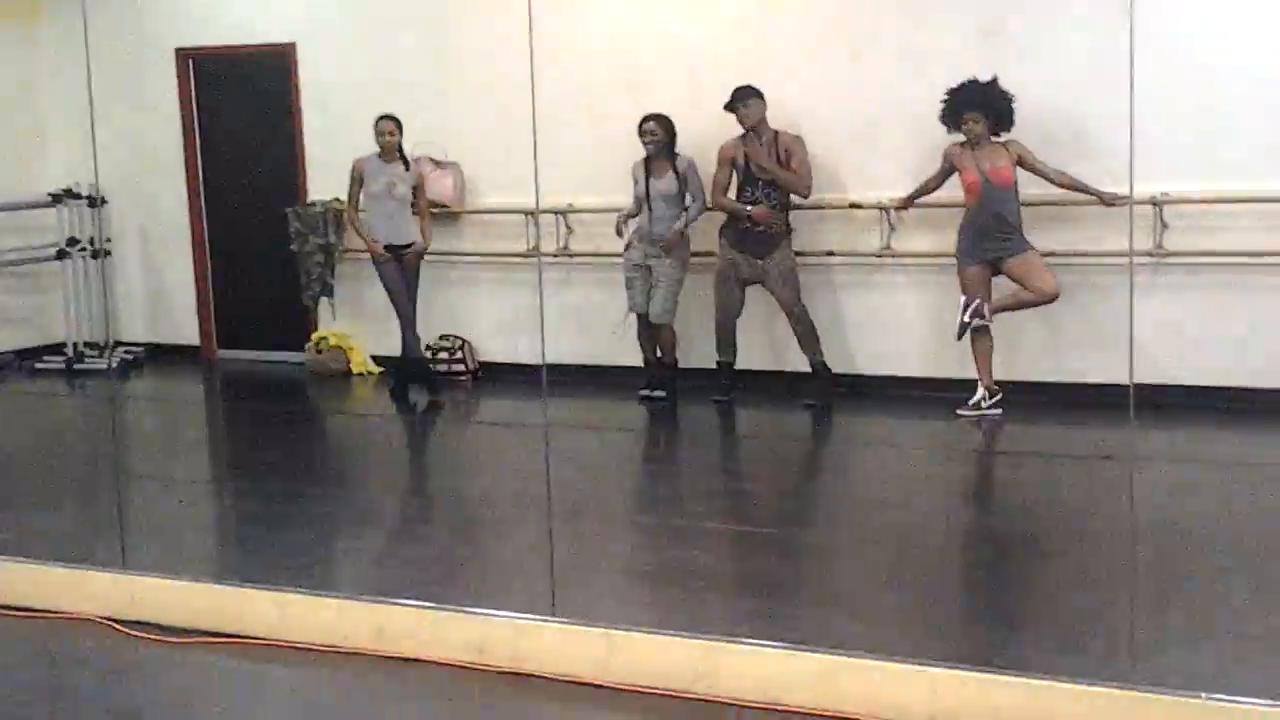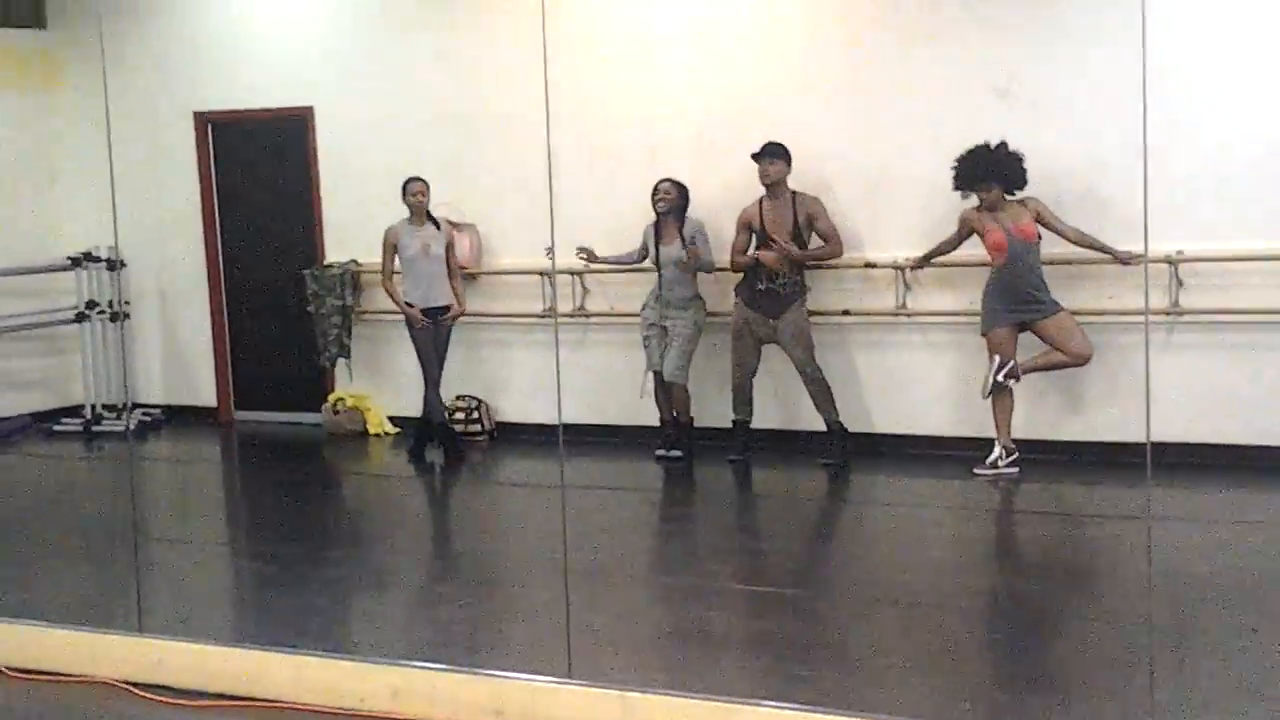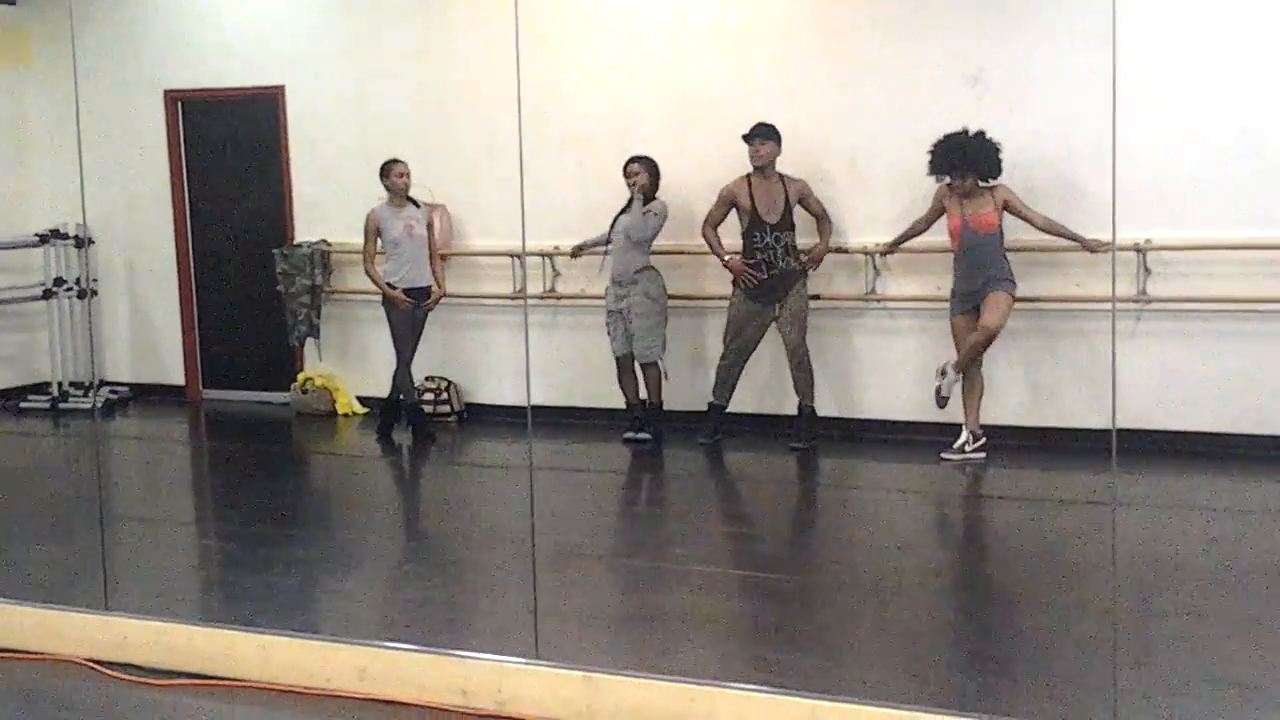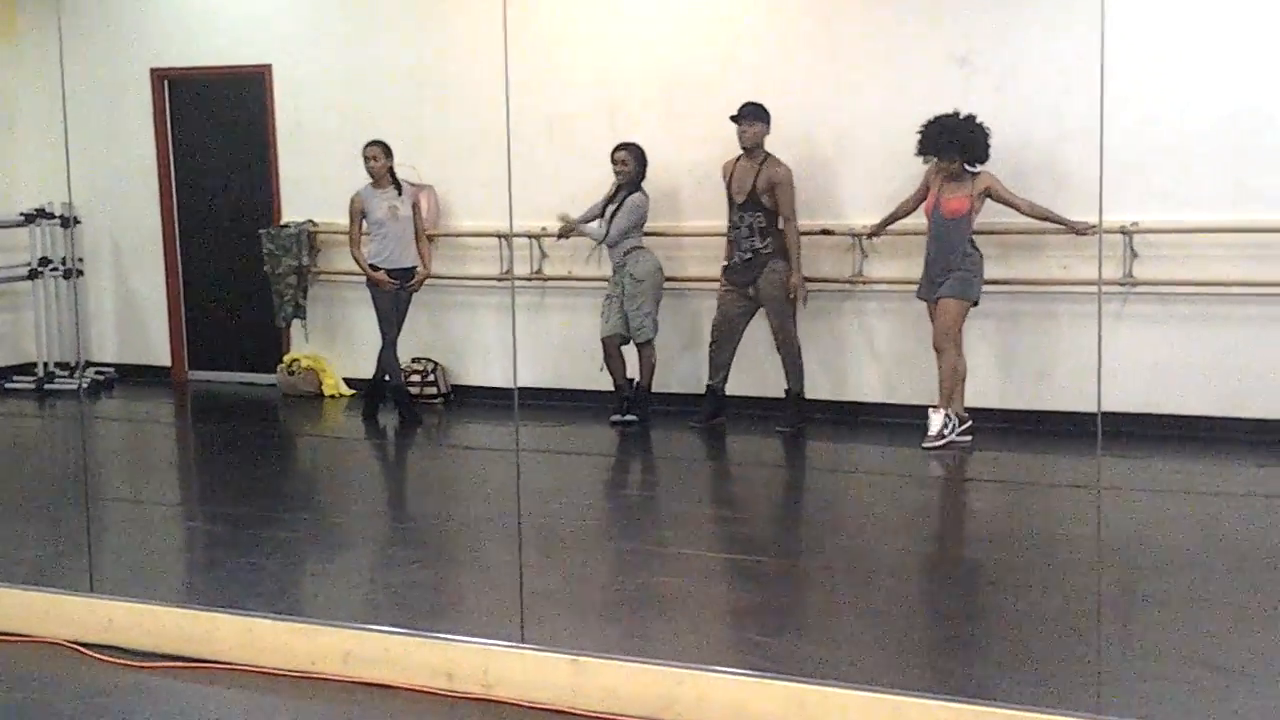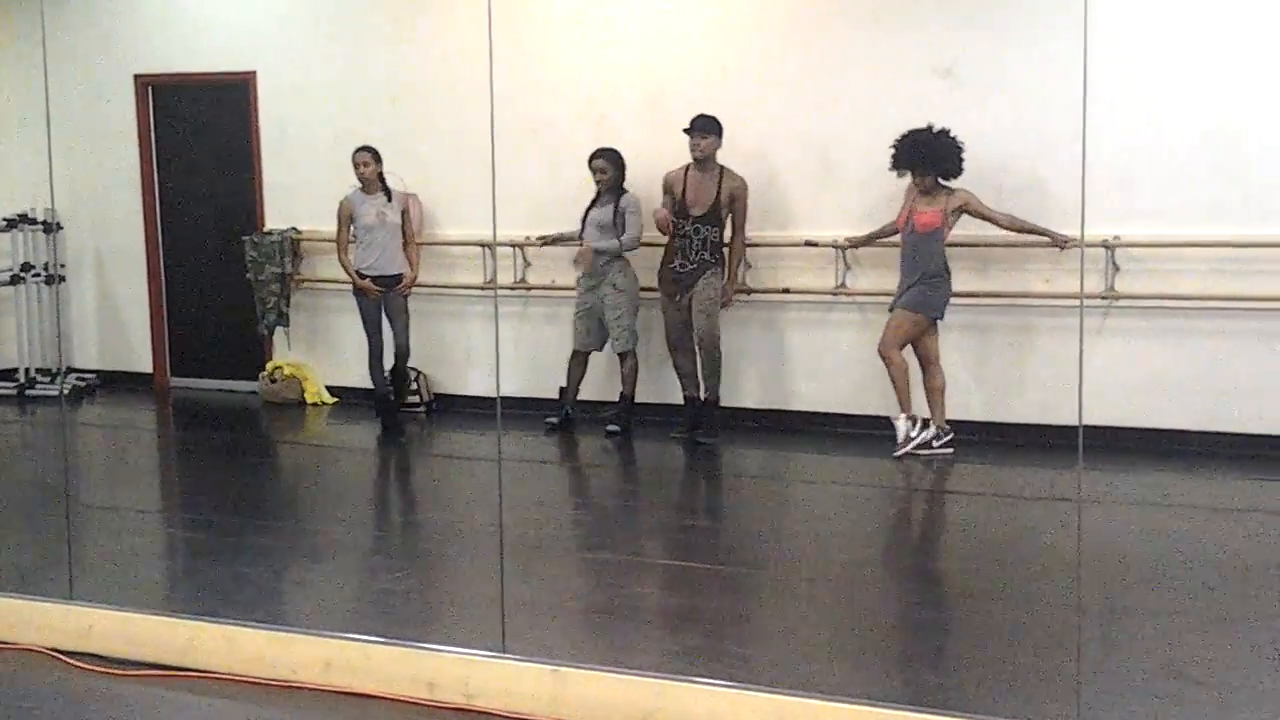
dt=0.7s
person 1, frame 1
left shoulder: (1012, 149)
right shoulder: (955, 153)
left elbow: (1054, 175)
right elbow: (935, 182)
left wrist: (1098, 193)
right wrist: (909, 199)
left hip: (1010, 241)
right hip: (973, 243)
left knee: (1048, 290)
right knee: (979, 322)
left ankle: (984, 309)
right ankle: (987, 392)
person 1, frame 2
left shoulder: (1030, 206)
right shoulder: (973, 217)
left elbow: (1069, 232)
right elbow: (952, 243)
left wrist: (1113, 252)
right wrist: (924, 259)
left hip: (1037, 299)
right hip: (1000, 302)
left knee: (1082, 352)
right knee: (1001, 378)
left ankle: (1015, 369)
right ankle: (1005, 451)
person 1, frame 3
left shoulder: (998, 194)
right shoulder: (945, 195)
left elbow: (1038, 220)
right elbow: (924, 223)
left wrist: (1083, 241)
right wrist: (894, 243)
left hip: (997, 280)
right hip: (964, 286)
left knee: (991, 326)
right knee: (972, 364)
left ankle: (951, 370)
right ankle: (972, 436)
person 1, frame 4
left shoulder: (981, 181)
right shoulder: (933, 175)
left elbow: (1022, 205)
right elbow: (912, 203)
left wrist: (1068, 223)
right wrist: (881, 225)
left hip: (962, 270)
right hip: (934, 271)
left knee: (943, 342)
right knee: (950, 346)
left ankle: (941, 417)
right ankle: (958, 419)
person 1, frame 5
left shoulder: (956, 199)
right shoulder: (912, 193)
left elbow: (1000, 219)
right elbow: (899, 225)
left wrist: (1049, 234)
right wrist: (864, 240)
left hip: (930, 286)
right hip: (911, 285)
left knee: (888, 348)
right knee: (929, 360)
left ankle: (909, 421)
right ankle: (939, 432)
person 2, frame 1
left shoulder: (790, 143)
right shoulder: (730, 149)
left elbow: (804, 188)
right elbow: (717, 198)
left wrist: (765, 162)
right wrist: (750, 211)
left hip: (775, 241)
right hip: (736, 242)
left knee: (794, 308)
right knee: (726, 312)
left ankle: (821, 374)
right ankle: (726, 375)
person 2, frame 2
left shoulder: (808, 205)
right shoulder: (749, 214)
left elbow: (835, 247)
right elbow: (735, 261)
left wrist: (800, 254)
right wrist: (759, 256)
left hip: (790, 302)
right hip: (750, 301)
left knee: (808, 368)
right knee: (742, 371)
left ankle: (836, 433)
right ankle: (741, 434)
person 2, frame 3
left shoulder: (796, 188)
right shoulder: (735, 190)
left elbow: (823, 217)
right elbow: (708, 227)
left wrist: (823, 245)
right wrist: (726, 259)
left hip: (790, 282)
right hip: (751, 284)
left knee: (797, 349)
right knee: (734, 353)
left ankle: (806, 418)
right ankle: (715, 417)
person 2, frame 4
left shoulder: (777, 171)
right shoulder: (729, 168)
left elbow: (789, 222)
left wrist: (795, 271)
right wrist: (727, 262)
left hip: (770, 264)
right hip: (738, 265)
left knee: (784, 335)
right knee: (721, 333)
left ankle: (795, 403)
right ankle: (714, 400)
person 2, frame 5
left shoulder: (734, 184)
right shoulder: (673, 179)
left elbow: (738, 234)
right elbow: (666, 219)
left wrist: (732, 280)
right wrist: (660, 218)
left hip: (708, 270)
right hip: (672, 271)
left knee: (706, 337)
right knee: (678, 343)
left ankle: (712, 407)
right ankle: (693, 409)
person 3, frame 1
left shoulder: (412, 172)
right shoulder: (362, 166)
left elbow: (424, 214)
right elbow: (352, 209)
left wrist: (425, 241)
right wrist: (368, 241)
left hip: (409, 248)
right hip: (382, 248)
left knee: (409, 313)
right knee: (405, 312)
left ankle: (405, 375)
right ankle: (420, 371)
person 3, frame 2
left shoulder: (443, 230)
right shoulder: (394, 233)
left elbow: (454, 272)
right elbow: (387, 279)
left wrist: (459, 304)
right wrist: (405, 309)
left hip: (443, 310)
right hip: (417, 311)
left knee: (434, 377)
right knee: (431, 377)
left ankle: (420, 441)
right ankle: (448, 440)
person 3, frame 3
left shoulder: (424, 212)
right shoulder: (376, 217)
left elbow: (434, 255)
right elbow: (368, 263)
left wrist: (440, 287)
right wrist: (388, 291)
left hip: (423, 292)
right hip: (397, 293)
left knee: (406, 358)
right knee: (404, 358)
left ankle: (388, 417)
right ankle: (417, 420)
person 3, frame 4
left shoulder: (409, 193)
right shoulder: (361, 199)
left elbow: (421, 236)
right elbow: (354, 245)
left wrist: (425, 268)
right wrist: (371, 273)
left hip: (407, 273)
right hip: (381, 274)
left knee: (391, 338)
right knee: (390, 338)
left ankle: (374, 395)
right ankle: (404, 402)
person 3, frame 5
left shoulder: (399, 200)
right shoulder: (349, 204)
left elbow: (410, 242)
right elbow: (342, 250)
left wrist: (413, 272)
right wrist: (357, 280)
left hip: (395, 280)
right hip: (367, 281)
left knee: (402, 344)
right knee: (376, 344)
left ankle: (397, 381)
right ankle: (386, 410)
person 4, frame 1
left shoulder: (684, 165)
right shoulder: (638, 167)
left elbow: (699, 203)
left wrist: (679, 228)
right wrist: (625, 215)
left hip: (669, 249)
right hip: (638, 247)
left knee: (660, 316)
right knee: (642, 315)
left ankle: (667, 376)
right ankle: (651, 374)
person 4, frame 2
left shoulder: (693, 226)
right shoulder: (651, 230)
left elbow: (709, 265)
right elbow: (638, 255)
left wrist: (695, 256)
right wrist: (600, 258)
left hip: (686, 310)
right hip: (656, 308)
left knee: (673, 376)
right knee: (658, 374)
left ankle: (684, 436)
right ankle: (668, 434)
person 4, frame 3
left shoulder: (657, 206)
right shoulder: (628, 206)
left elbow: (637, 235)
left wrist: (639, 196)
right wrist: (586, 245)
left hip: (643, 286)
right hip: (617, 289)
left knee: (646, 357)
right knee: (623, 358)
left ankle: (653, 419)
right ankle: (636, 417)
person 4, frame 4
left shoulder: (636, 199)
right shoulder: (617, 190)
left elbow: (609, 236)
right elbow: (599, 208)
left wrist: (577, 227)
right wrist: (574, 225)
left hip: (639, 268)
right hip: (620, 272)
left knee: (643, 338)
right knee: (609, 339)
left ankle: (641, 401)
right ankle: (624, 397)
person 4, frame 5
left shoulder: (628, 200)
right shoulder: (598, 199)
left elbow: (632, 240)
left wrist: (594, 247)
right wrist: (558, 237)
left hip: (616, 277)
right hip: (590, 278)
left knee: (624, 345)
right knee: (580, 347)
left ankle: (625, 410)
right ankle: (567, 407)
